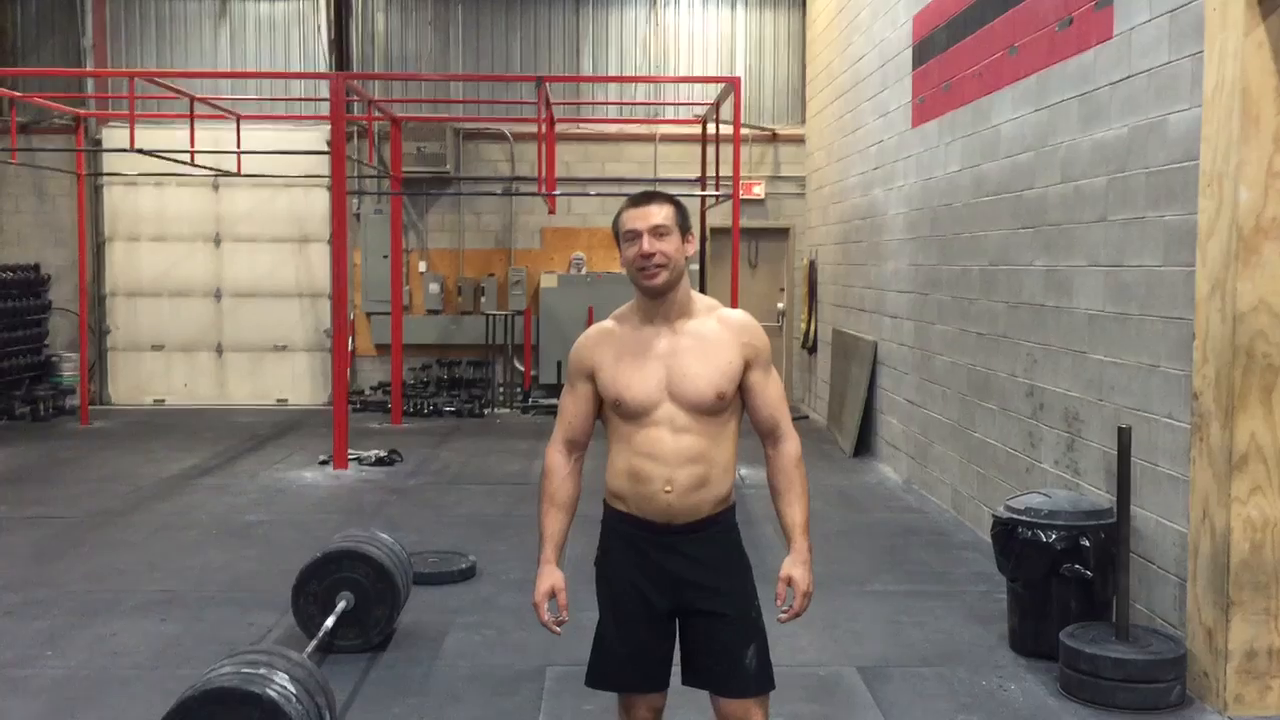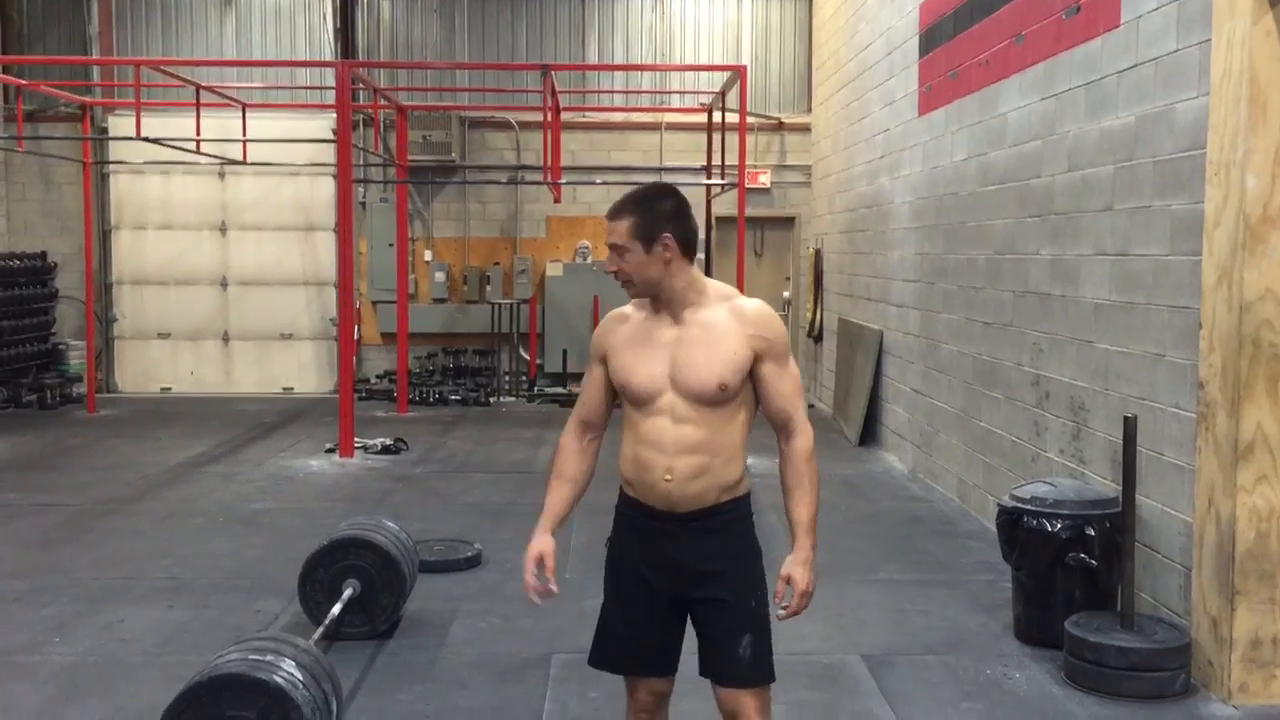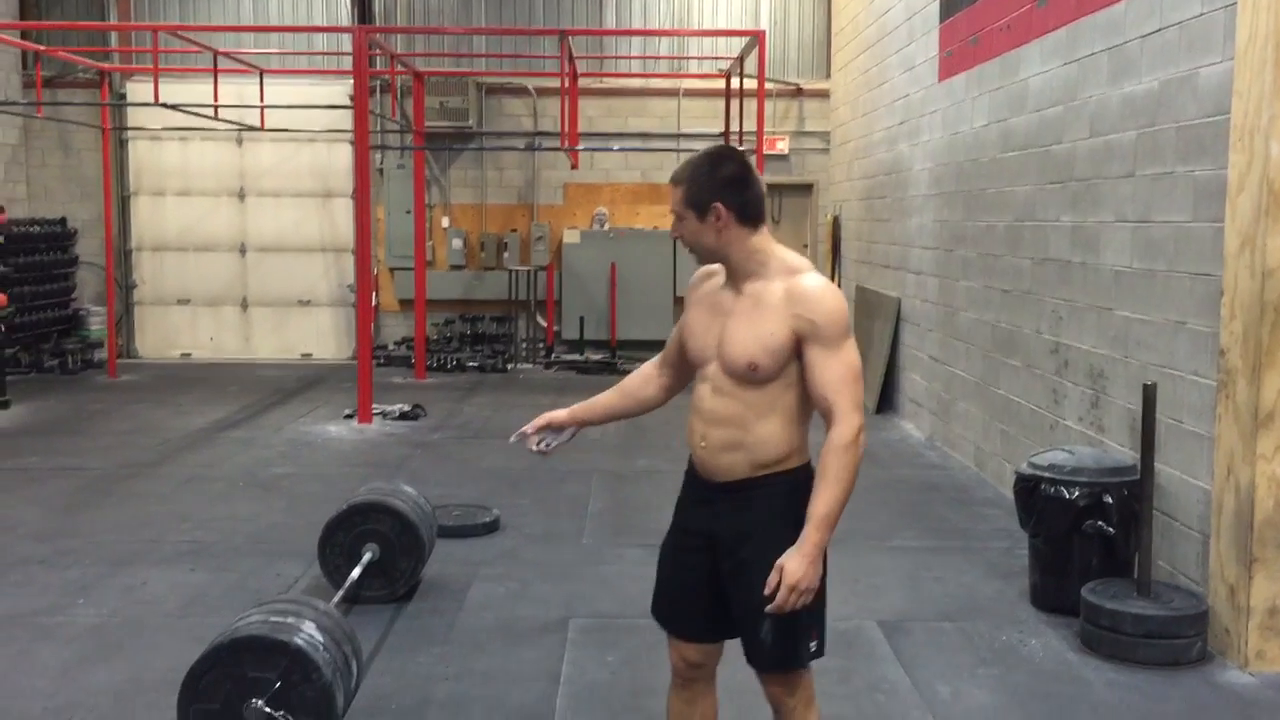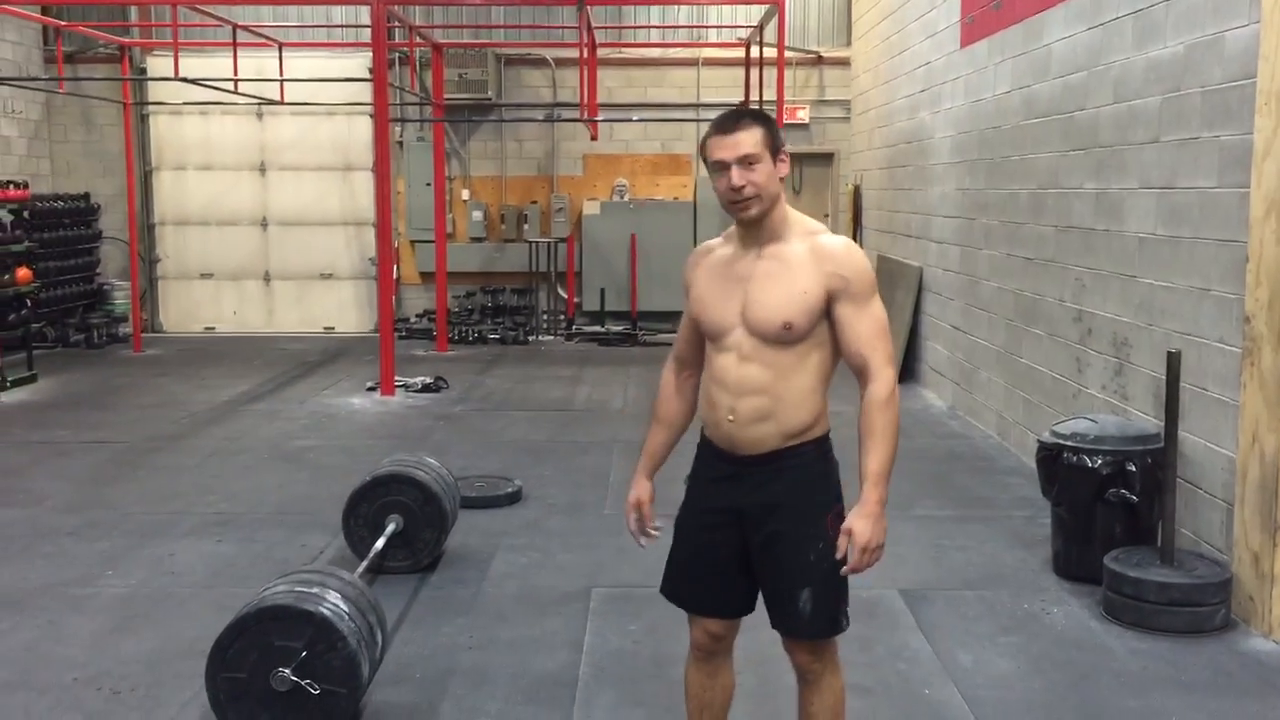
dt=0.5s
person 1, frame 1
left shoulder: (740, 332)
right shoulder: (597, 344)
left elbow: (780, 441)
right elbow: (565, 451)
left wrist: (799, 547)
right wrist: (549, 558)
left hip: (713, 542)
right hip: (629, 545)
person 1, frame 2
left shoulder: (752, 323)
right shoulder: (614, 330)
left elbow: (795, 435)
right elbow: (582, 431)
left wrist: (804, 547)
right wrist: (548, 527)
left hip: (723, 535)
right hip: (639, 533)
person 1, frame 3
left shoulder: (811, 299)
right shoulder: (704, 285)
left elbow: (846, 425)
right elbow: (666, 372)
left wrist: (811, 543)
right wrist: (574, 416)
left hip: (772, 504)
right hip: (699, 497)
right knee: (689, 663)
person 1, frame 4
left shoulder: (834, 260)
right shoulder: (704, 262)
left elbow: (878, 381)
left wrist: (870, 501)
right wrist: (645, 469)
left hip: (796, 475)
right hip: (714, 472)
left knee: (810, 650)
right knee: (707, 637)
